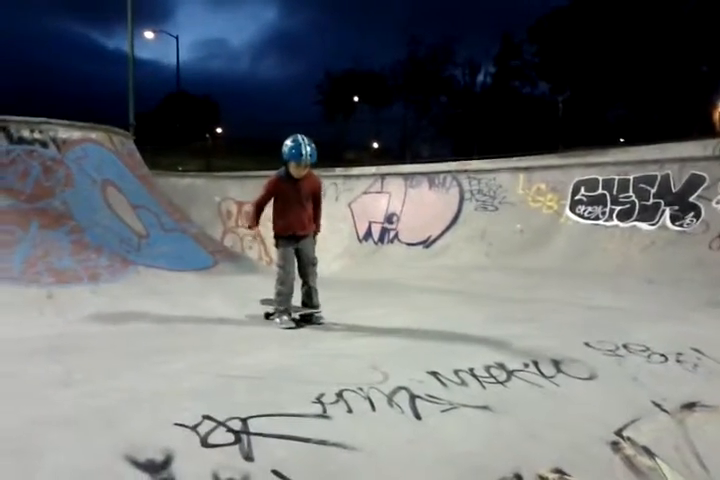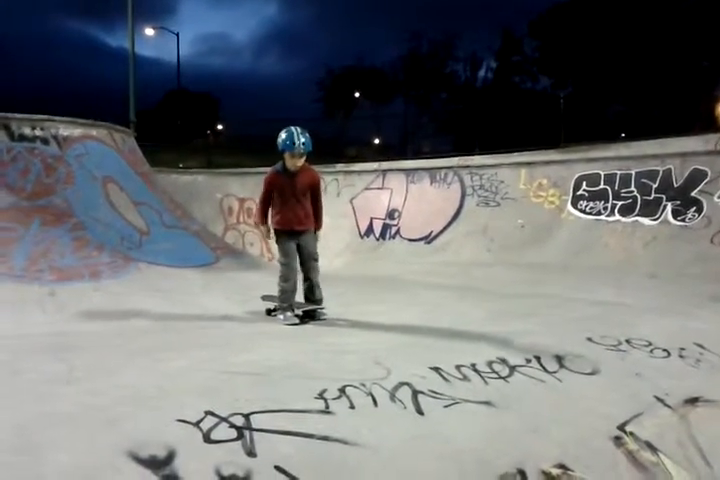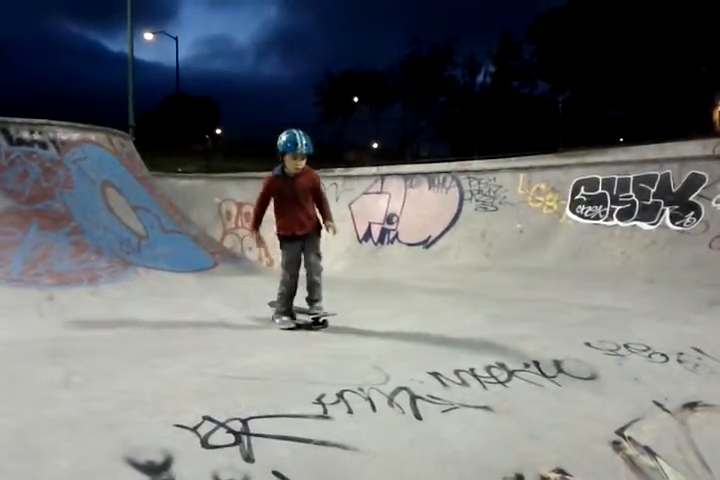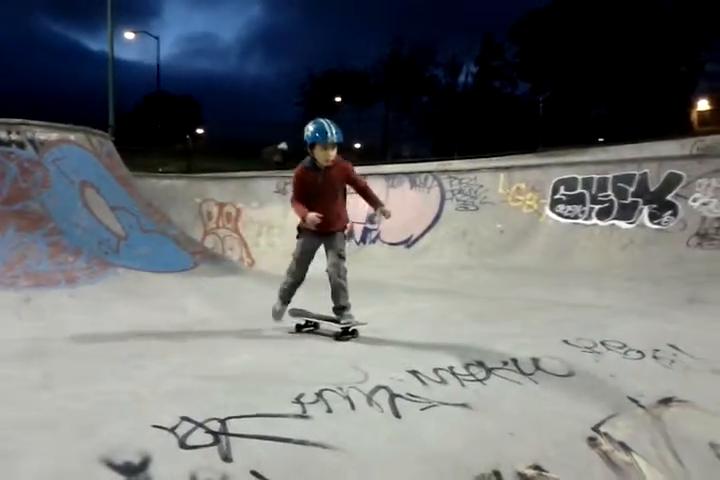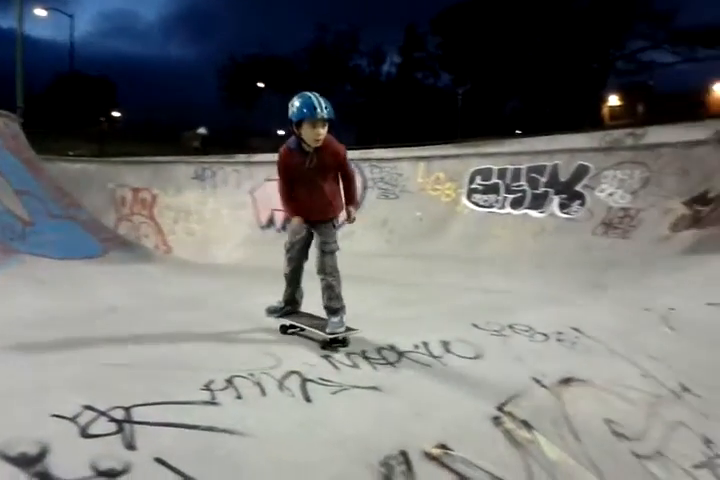
dt=0.5s
person 1, frame 1
left shoulder: (314, 182)
right shoulder: (276, 181)
right elbow: (260, 202)
left wrist: (316, 230)
right wrist: (254, 224)
left hip: (306, 234)
right hip: (284, 235)
left knee: (309, 272)
right knee: (285, 273)
left ankle: (311, 309)
right ankle: (281, 312)
person 1, frame 2
left shoulder: (312, 175)
right shoulder: (274, 175)
left elbow: (317, 202)
right elbow: (265, 200)
left wrist: (317, 227)
right wrist: (263, 223)
left hip: (307, 229)
right hip: (283, 229)
left knee: (310, 267)
right knee: (288, 269)
left ankle: (313, 304)
right ankle: (285, 309)
person 1, frame 3
left shoulder: (311, 177)
right shoulder: (273, 180)
left elbow: (320, 199)
right elbow: (261, 204)
left wrist: (328, 219)
right wrist: (255, 228)
left hip: (311, 230)
right hip: (288, 233)
left knee: (314, 265)
right knee: (289, 272)
left ankle: (315, 302)
right ankle: (282, 312)
person 1, frame 4
left shoulder: (343, 168)
right shoulder: (302, 172)
left elbow: (360, 185)
right elbow: (296, 200)
left wrist: (377, 205)
right wrist: (305, 214)
left hip: (335, 228)
right hip: (310, 229)
left knee: (337, 269)
right knee: (297, 268)
left ankle: (342, 309)
right ankle: (283, 300)
person 1, frame 5
left shoulder: (334, 149)
right shoulder: (287, 153)
left elbow: (347, 175)
right elbow: (285, 187)
left wrist: (350, 203)
right wrist: (293, 214)
left hip: (327, 217)
right hip: (300, 217)
left knee: (327, 266)
right knee: (292, 261)
left ankle: (335, 313)
right ankle: (290, 302)
